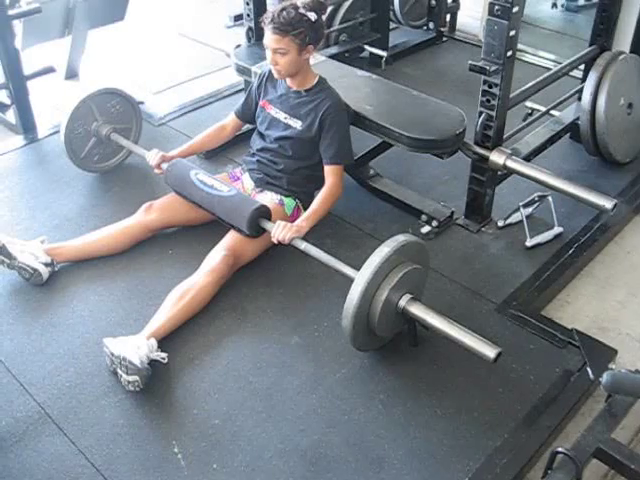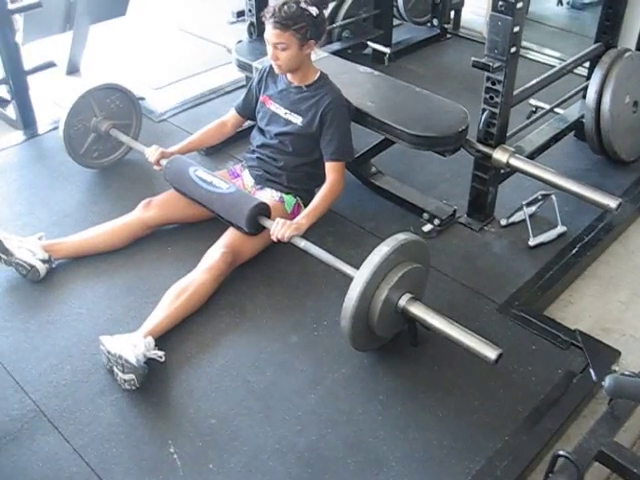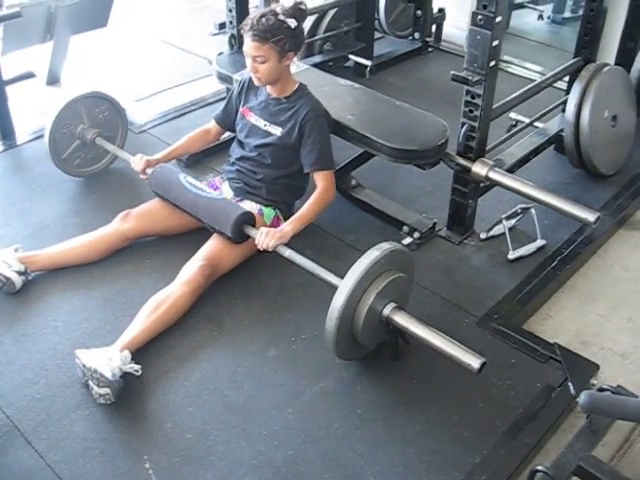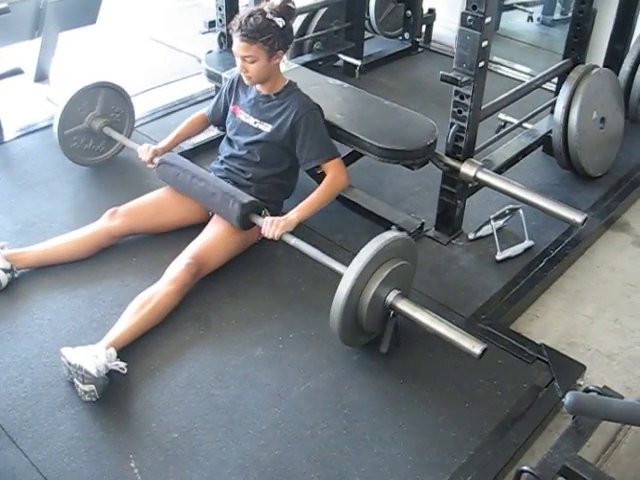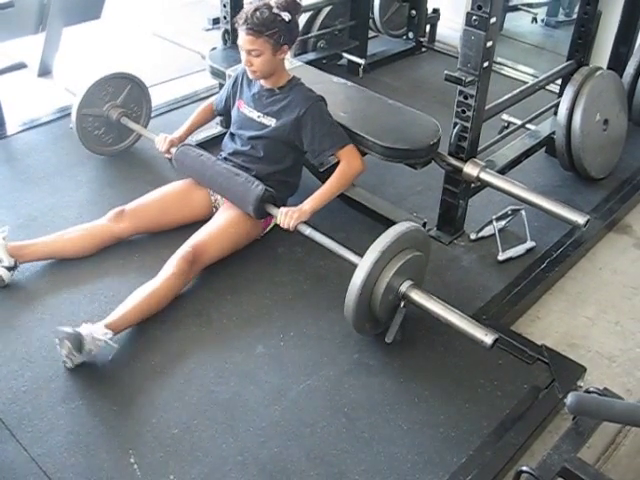
dt=0.4s
person 1, frame 1
left shoulder: (328, 107)
right shoulder: (267, 80)
left elbow: (333, 182)
right elbow: (228, 127)
left wrist: (302, 225)
right wrist: (173, 155)
left hip: (282, 198)
right hip: (245, 176)
left knee: (222, 258)
right knee: (151, 213)
left ankle: (142, 345)
right ankle: (45, 256)
person 1, frame 2
left shoulder: (329, 103)
right shoulder: (268, 75)
left elbow: (335, 179)
right elbow: (229, 123)
left wrist: (301, 223)
right wrist: (173, 151)
left hip: (283, 194)
right hip: (245, 172)
left knee: (221, 256)
right knee: (150, 209)
left ankle: (139, 343)
right ankle: (42, 251)
person 1, frame 3
left shoulder: (309, 114)
right shoulder: (247, 87)
left elbow: (325, 187)
right elbow: (210, 132)
left wrist: (287, 230)
right wrist: (158, 159)
left hip: (262, 207)
right hip: (225, 185)
left knee: (199, 269)
right knee: (128, 221)
left ankle: (116, 357)
person 1, frame 4
left shoulder: (300, 110)
right shoulder: (238, 84)
left elbow: (337, 176)
right elbow: (205, 118)
left wrist: (291, 219)
right wrist: (163, 147)
left hip: (253, 204)
right hip: (214, 182)
left knee: (186, 268)
right knee: (116, 218)
left ankle: (102, 355)
person 1, frame 5
left shoulder: (305, 105)
right shoulder: (243, 79)
left elbow: (353, 163)
right elbow: (212, 106)
left wrist: (305, 208)
right wrist: (178, 136)
left knee: (186, 258)
right knee: (121, 218)
left ankle: (100, 333)
